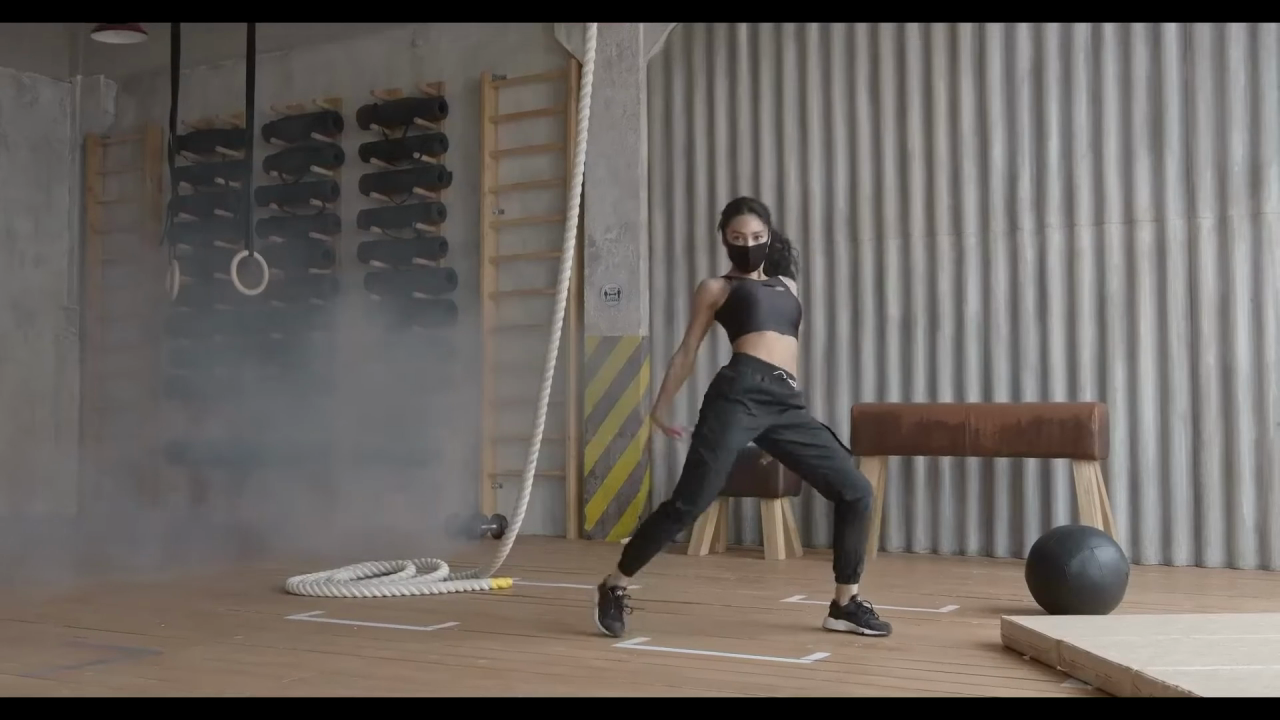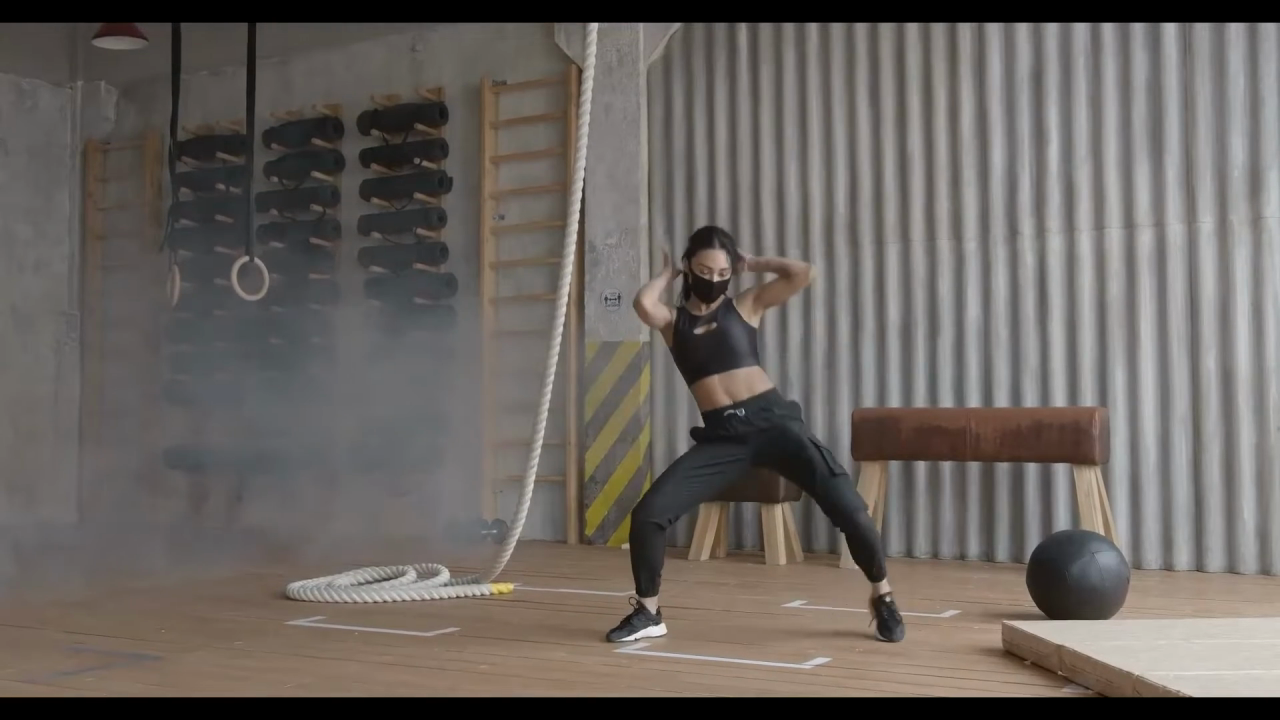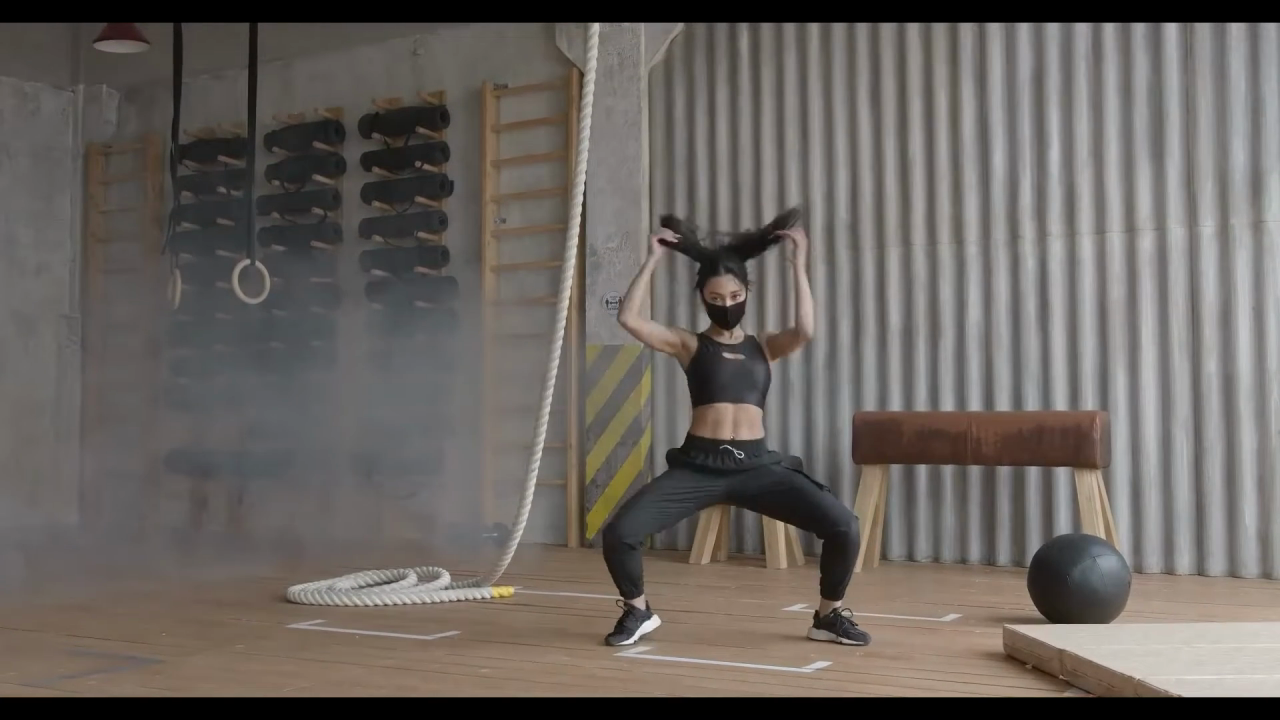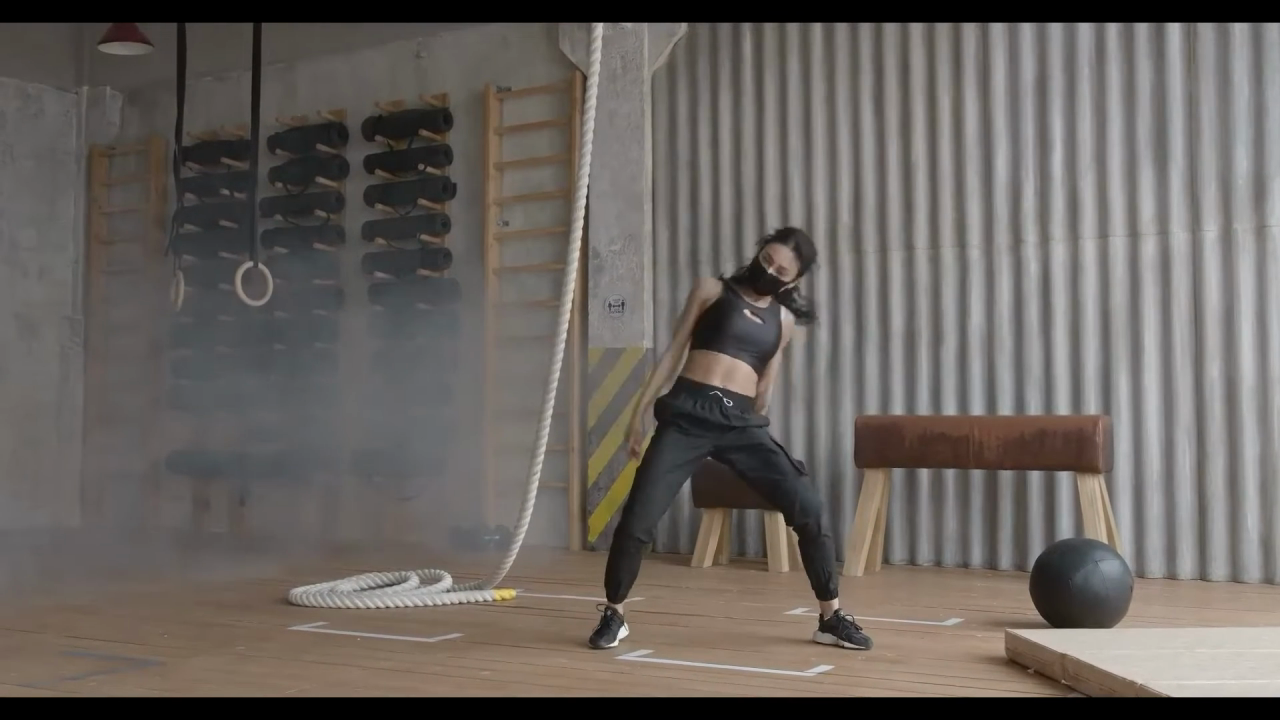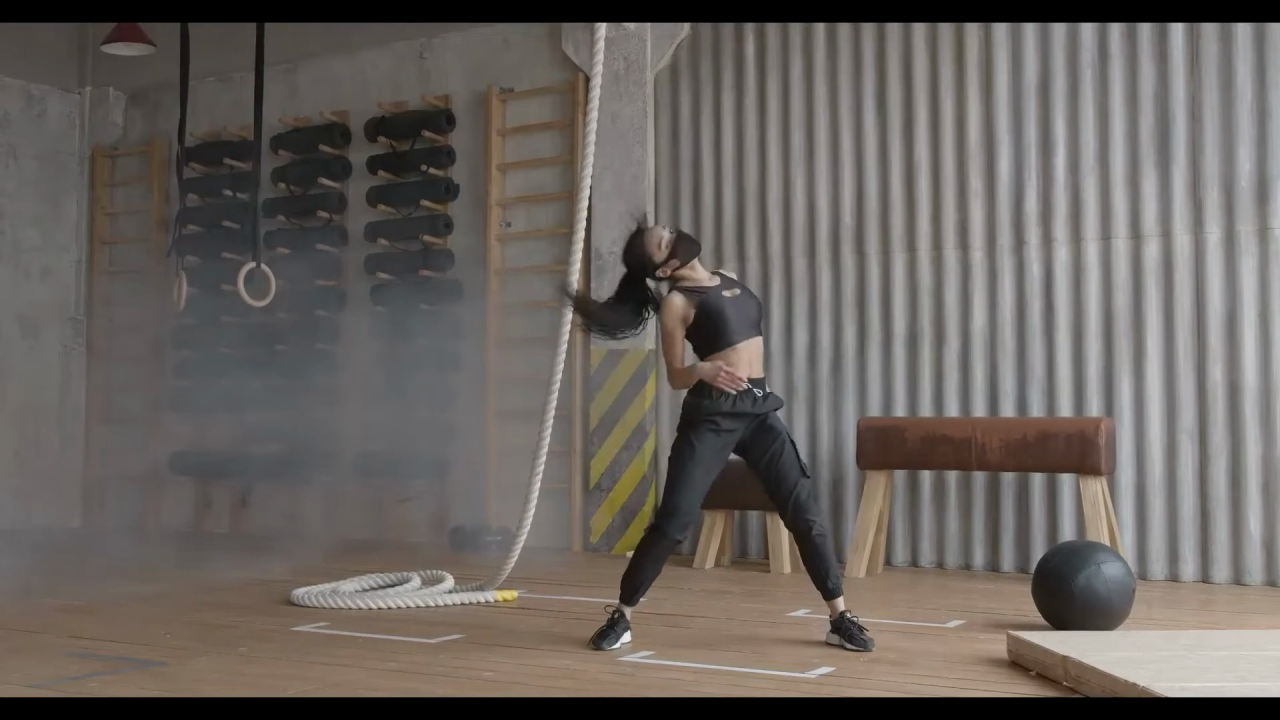
dt=1s
person 1, frame 1
left shoulder: (787, 285)
right shoulder: (716, 288)
right elbow: (688, 349)
right wrist: (661, 406)
left hip: (787, 405)
right hip: (740, 395)
left knee: (856, 492)
right knee: (690, 500)
left ankle: (845, 604)
right ankle: (616, 587)
person 1, frame 2
left shoulder: (746, 306)
right shoulder: (671, 319)
left elbow: (802, 273)
right elbow: (643, 302)
left wrist: (751, 263)
right wrist: (666, 276)
left hip: (776, 422)
right hip: (722, 436)
left knee: (848, 509)
right knee: (648, 515)
left ankle: (882, 596)
right ankle: (647, 612)
person 1, frame 3
left shoulder: (764, 345)
right shoulder: (689, 344)
left elbow: (806, 332)
right elbow: (629, 320)
left wrist: (798, 262)
right wrist: (651, 259)
left hip: (755, 466)
right hip: (699, 467)
left knee: (844, 527)
right knee: (619, 534)
left ankle: (828, 614)
right ankle: (637, 610)
person 1, frame 4
left shoulder: (784, 321)
right shoulder: (714, 290)
right elbow: (674, 351)
left wrist: (750, 432)
right wrist: (640, 412)
left hip: (740, 422)
right hip: (687, 415)
left knee: (809, 512)
right knee: (636, 523)
left ankle: (831, 617)
right ankle: (614, 613)
person 1, frame 5
left shoulder: (730, 278)
right shoulder: (675, 303)
right elbow: (676, 377)
right wrist: (702, 369)
left hip: (759, 408)
right hip: (711, 414)
left knee: (805, 511)
right knee: (675, 519)
left ankle: (840, 617)
right ankle: (621, 616)
